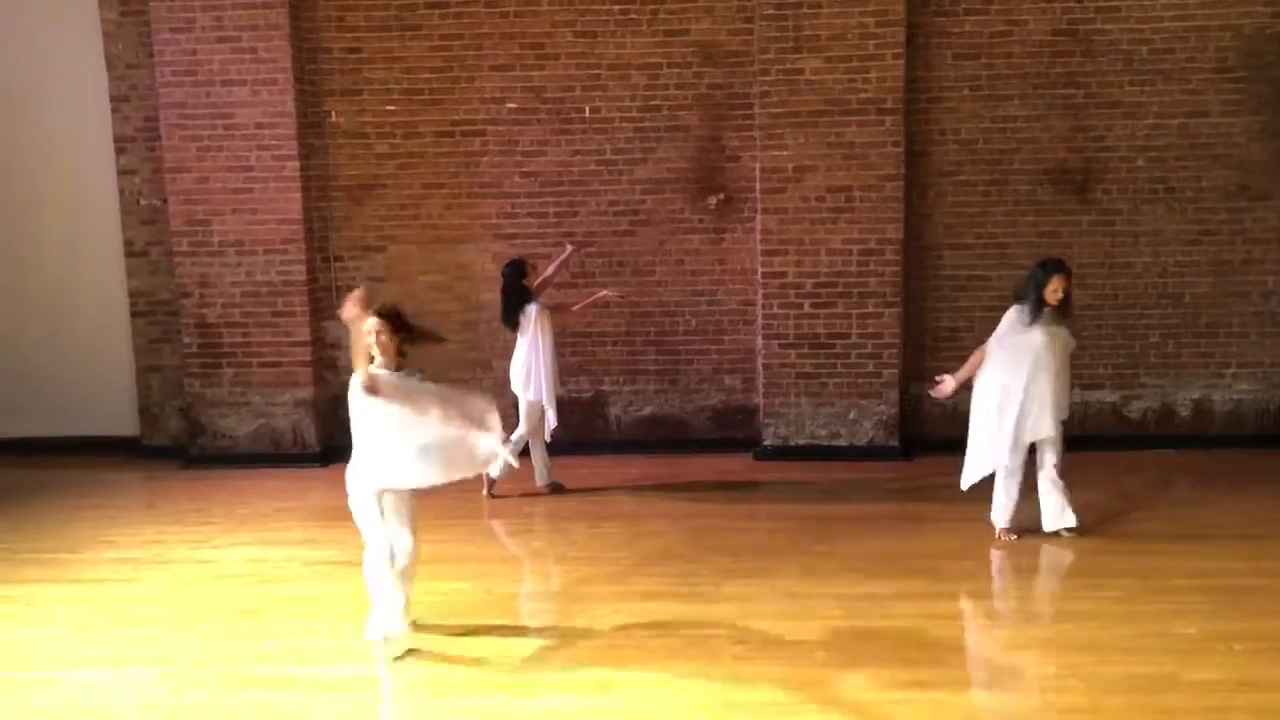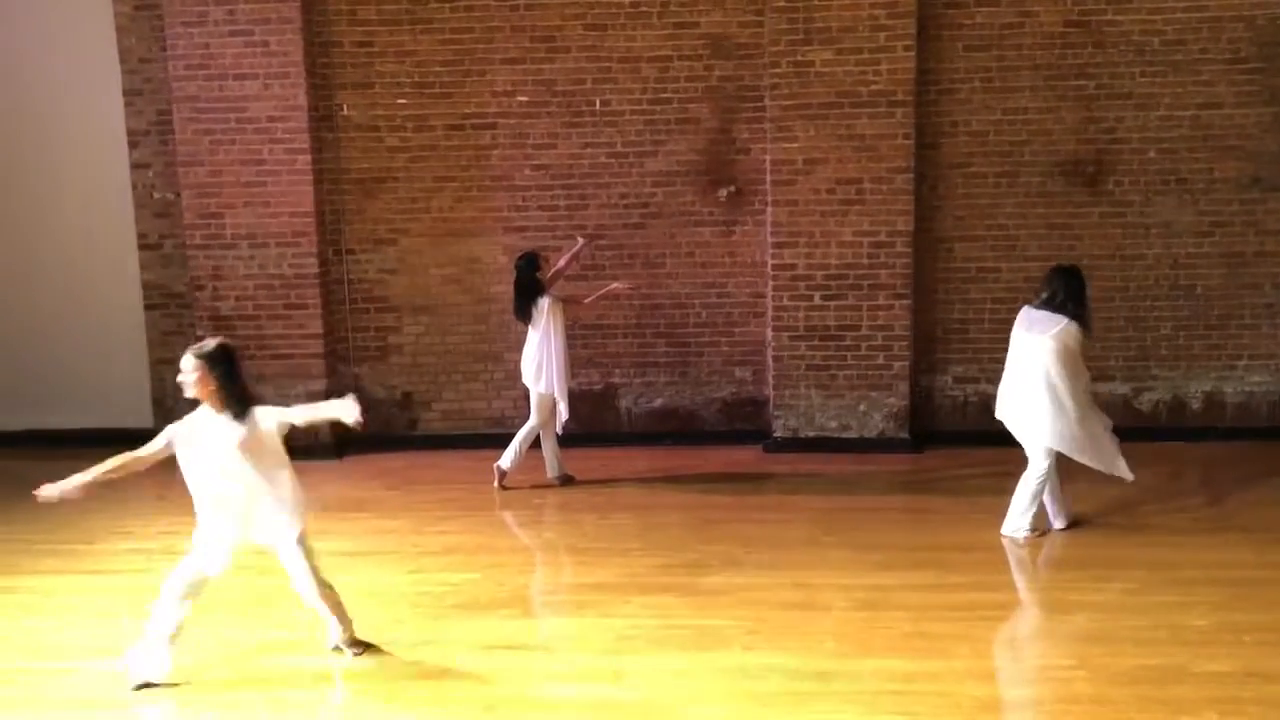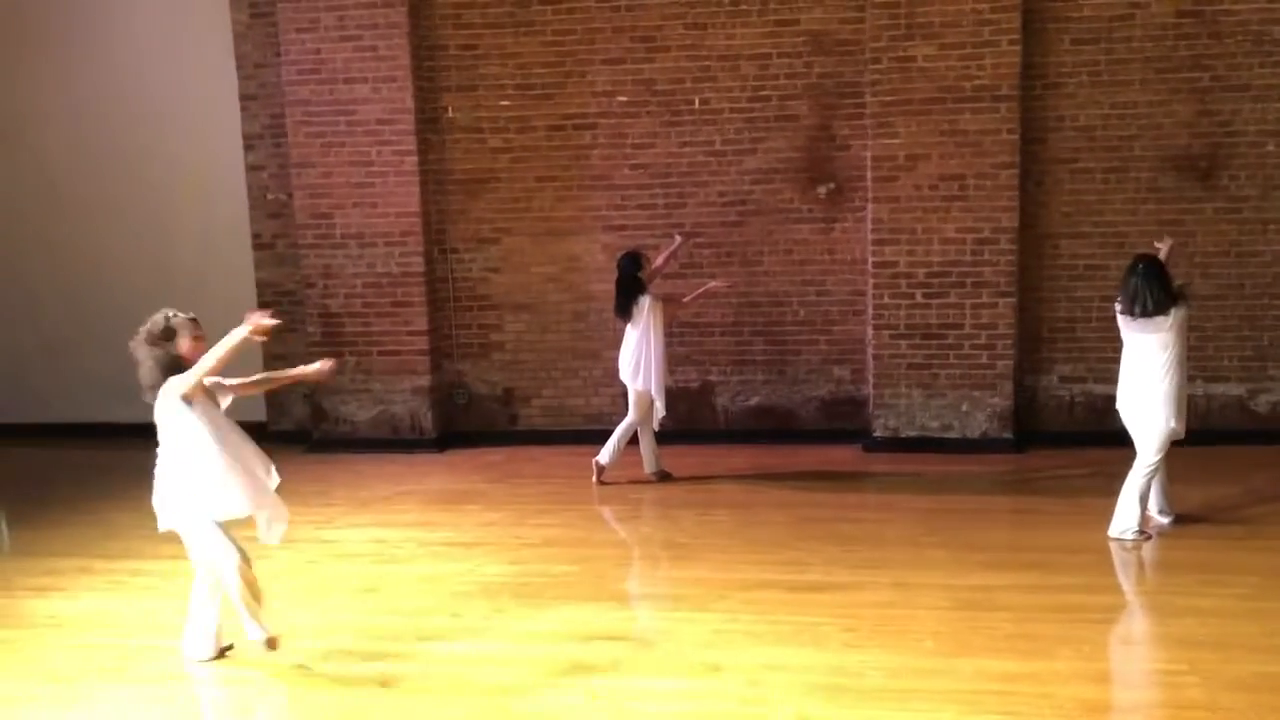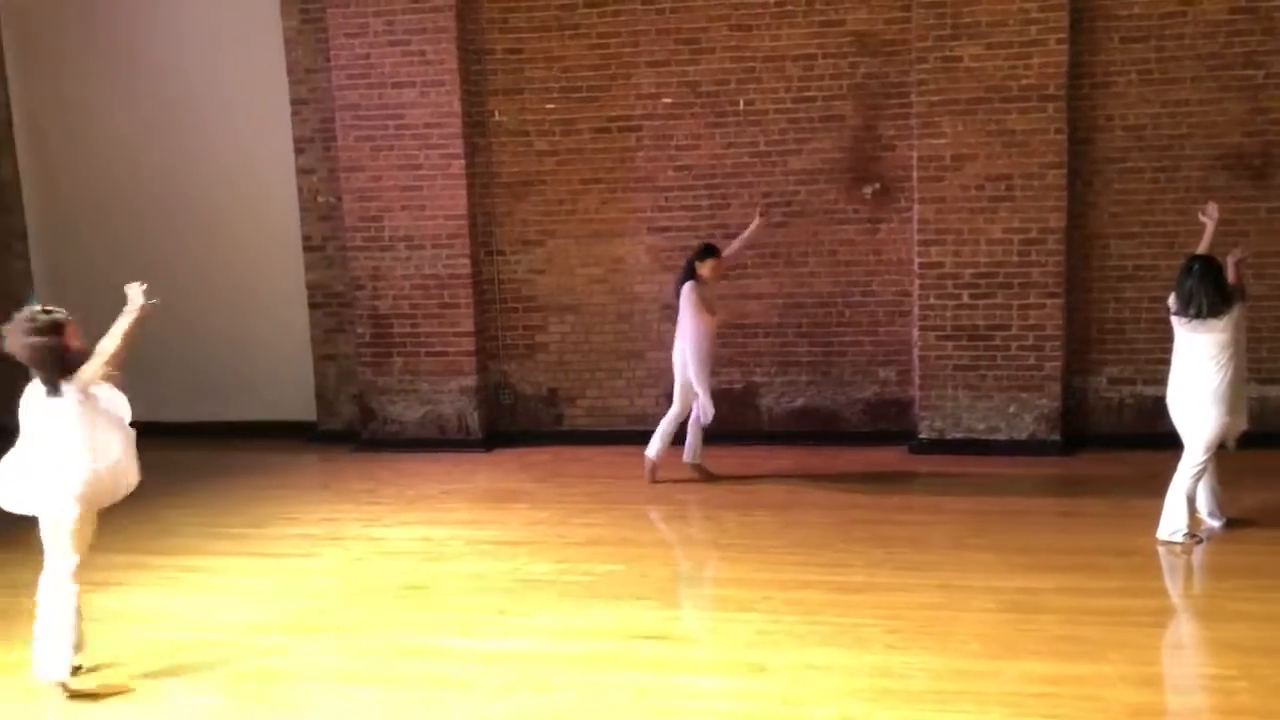
dt=1s
person 1, frame 1
left shoulder: (408, 378)
right shoulder: (366, 379)
left elbow: (443, 410)
right elbow: (362, 369)
right wrist: (355, 324)
left hip: (397, 480)
right hip: (366, 478)
left knee: (405, 551)
right knee: (380, 553)
left ankle: (383, 621)
right ankle: (388, 628)
person 1, frame 2
left shoulder: (253, 417)
right shoulder: (184, 429)
left elbow: (299, 415)
right elbow: (137, 458)
left wrist: (338, 408)
right wrist: (80, 480)
left hip: (270, 515)
right hip: (220, 524)
left knee: (308, 581)
right knee: (178, 590)
left ankle: (342, 636)
right ankle: (149, 664)
person 1, frame 3
left shoulder: (205, 388)
right shoulder: (176, 386)
left elbow: (249, 384)
right elbow: (205, 369)
left wrist: (301, 371)
right wrist: (243, 332)
left hip: (205, 493)
right hip: (184, 496)
left knee: (211, 564)
right knee: (232, 560)
left ankle: (202, 643)
right ankle: (256, 627)
person 1, frame 4
left shoulder: (44, 385)
right shoulder: (73, 383)
right elbow: (104, 358)
right wrist: (132, 311)
left hip: (60, 486)
right hip: (72, 494)
left knee: (60, 568)
right knee: (65, 573)
left ankle: (54, 656)
right ankle: (58, 665)
person 2, frame 1
left shoulder: (1058, 318)
right shoulder: (1019, 315)
right elbow: (987, 351)
right wrist: (956, 379)
left hip: (1049, 404)
right hip: (1020, 403)
left knee: (1051, 461)
right knee: (1012, 460)
left ankle: (1057, 520)
right ankle: (1002, 521)
person 2, frame 2
left shoulder: (1025, 314)
right shoulder: (1069, 329)
right elbow: (1077, 370)
right wrist: (1085, 388)
left hip: (1013, 399)
right hip: (1039, 404)
left knee: (1045, 459)
right knee: (1041, 464)
left ankle: (1058, 516)
right ankle: (1016, 525)
person 2, frame 3
left shoulder: (1123, 312)
right shoulder: (1175, 316)
left elbow: (1143, 285)
right elbow: (1177, 294)
left wrist: (1162, 254)
right wrist: (1162, 263)
left hip: (1131, 400)
right hip: (1160, 403)
left knee: (1152, 456)
right knee: (1148, 462)
left ankle: (1159, 511)
right ankle: (1125, 526)
person 2, frame 4
left shoulder: (1176, 309)
right shoulder: (1229, 315)
left elbow: (1195, 268)
right elbow: (1236, 290)
left wrist: (1210, 227)
right wrist: (1234, 266)
left hip: (1180, 397)
right hip: (1210, 402)
left knee: (1202, 455)
right knee: (1195, 461)
left ankle: (1210, 515)
right ankle: (1173, 528)
person 3, frame 1
left shoulder: (534, 305)
right shoulder: (529, 302)
left elbow: (569, 309)
right elbow: (550, 274)
left wrist: (598, 297)
right wrist: (569, 253)
left hip: (534, 372)
right hip: (530, 373)
left knee: (537, 429)
right knee: (526, 429)
left ankle: (545, 479)
right ankle: (492, 474)
person 3, frame 2
left shoulder: (543, 298)
right shoulder: (544, 298)
right elbow: (561, 267)
right wrist: (580, 247)
left hip: (544, 364)
right hip: (542, 365)
left knee: (547, 421)
right knee: (537, 421)
left ankle: (556, 471)
right ankle: (503, 465)
person 3, frame 3
left shoulder: (635, 294)
right shoulder: (648, 302)
left elbow: (659, 266)
right elbow: (682, 303)
left wrist: (677, 245)
right wrist: (708, 287)
left hip: (638, 362)
right hip: (640, 365)
left knee: (645, 418)
right knee: (635, 418)
left ankle: (653, 467)
right ankle: (602, 461)
person 3, frame 4
left shoulder: (702, 282)
right shoulder: (691, 289)
left elbow: (731, 250)
right elbow: (712, 321)
left wrist: (754, 227)
left hip: (699, 355)
right hip: (690, 356)
left knee: (701, 407)
right knee: (680, 408)
left ankle: (692, 459)
right ankle: (653, 456)
